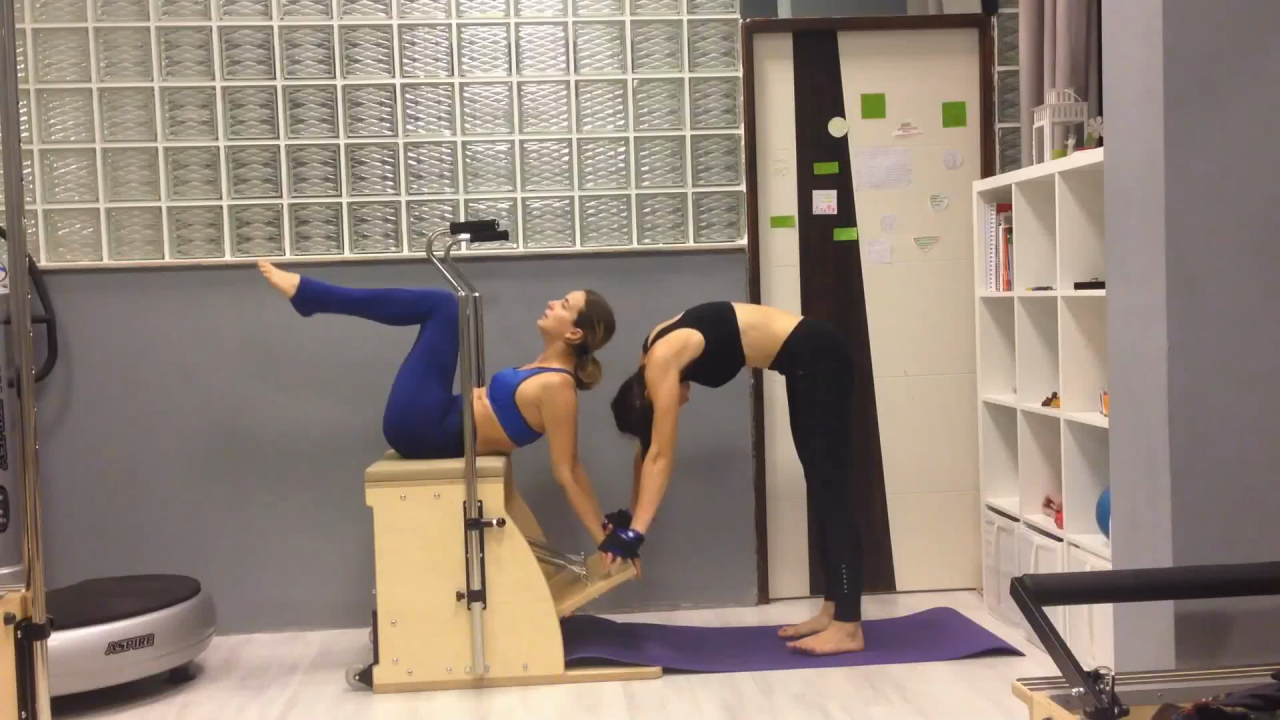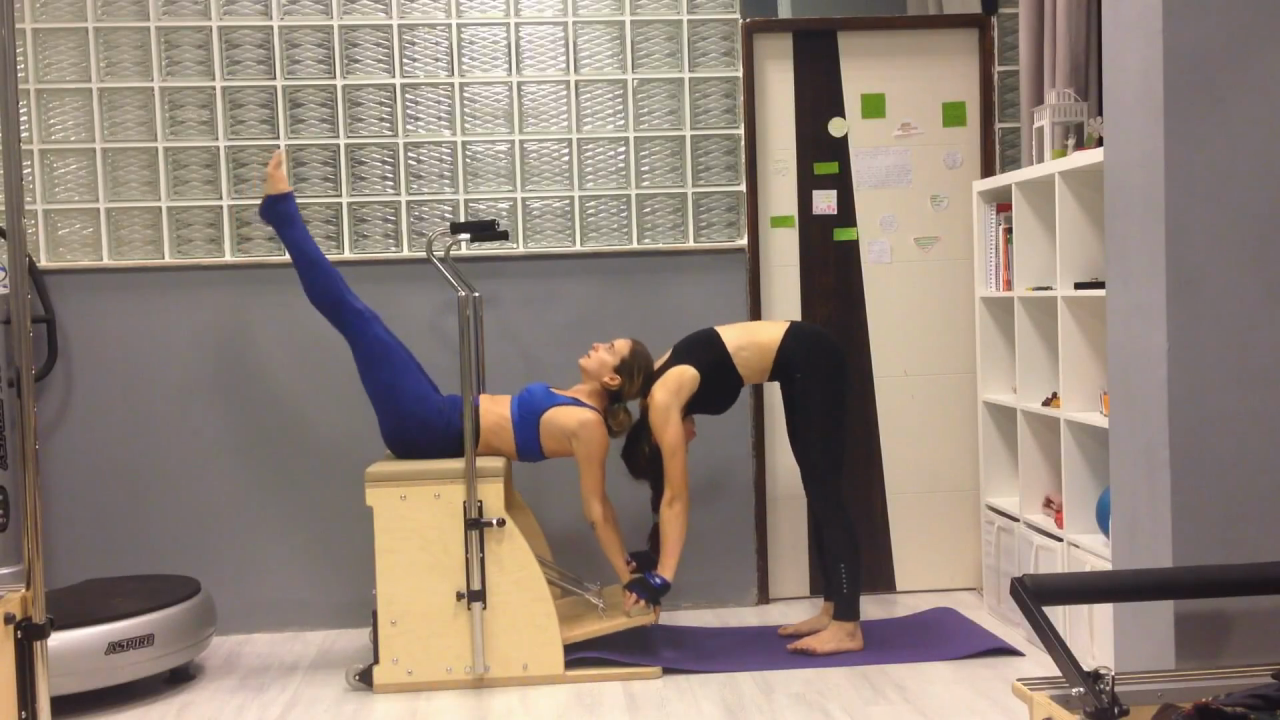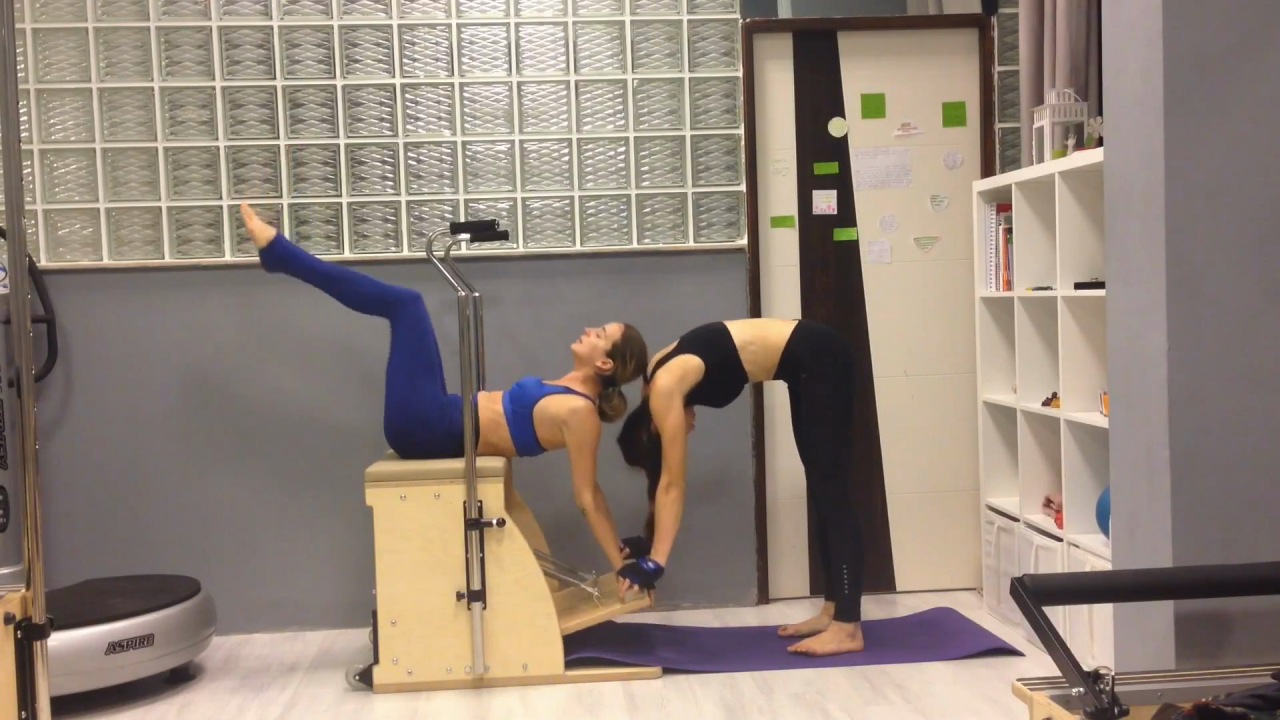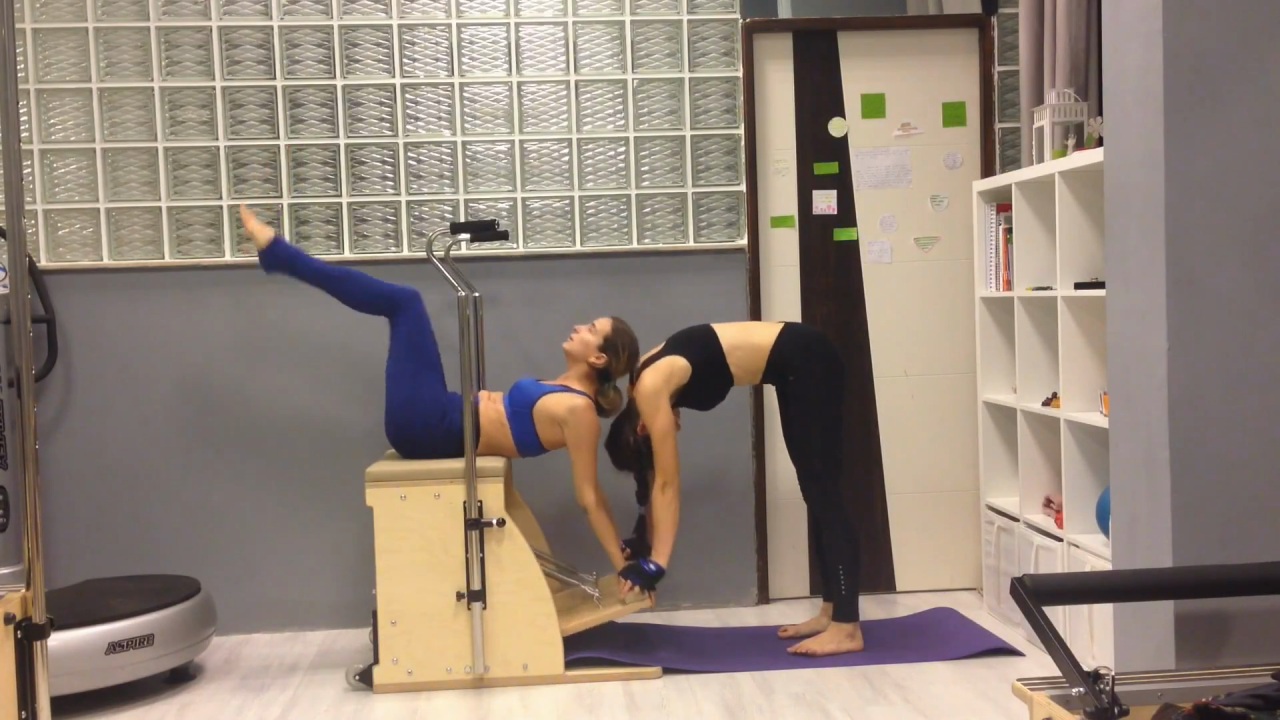
dt=1s
person 1, frame 1
left shoulder: (558, 388)
right shoulder: (548, 368)
left elbow: (568, 472)
left wrist: (604, 538)
left hip: (424, 430)
right hip: (437, 425)
left knee: (441, 305)
right knee: (441, 304)
left ankle: (304, 291)
right ankle: (305, 291)
person 1, frame 2
left shoulder: (588, 425)
right shoulder: (576, 404)
left elbow: (597, 511)
left wrist: (630, 579)
left hip: (429, 432)
right hip: (443, 419)
left knee: (357, 323)
right knee: (359, 319)
left ankle: (282, 208)
person 1, frame 3
left shoulder: (580, 413)
right shoulder: (570, 394)
left elbow: (588, 497)
left wrist: (622, 565)
left hip: (427, 430)
right hip: (439, 422)
left knee: (407, 305)
right knee: (407, 305)
left ankle: (278, 249)
right ankle: (280, 250)
person 1, frame 4
left shoulder: (579, 410)
right shoulder: (566, 391)
left elbow: (590, 497)
left wrist: (623, 565)
left hip: (428, 431)
right hip: (440, 425)
left knee: (405, 305)
right knee: (404, 303)
left ankle: (276, 250)
right ankle: (276, 251)
person 2, frame 1
left shoulder: (663, 361)
right shoulder: (656, 352)
left elbow: (660, 456)
right elbow: (649, 446)
left wrist: (634, 531)
right wrist: (630, 517)
left hip: (819, 358)
right hip: (807, 361)
left knee: (831, 494)
right knee: (823, 493)
left ankle: (848, 628)
right ankle: (833, 612)
person 2, frame 2
left shoulder: (662, 403)
right shoulder: (657, 393)
left elbow: (675, 498)
right elbow: (668, 493)
left wrist: (661, 577)
right wrist: (654, 555)
left hip: (813, 360)
right hip: (801, 363)
left knee: (824, 493)
right knee: (818, 492)
left ankle: (847, 627)
right ankle: (833, 612)
person 2, frame 3
left shoulder: (664, 388)
right shoulder: (660, 379)
left elbow: (672, 485)
right elbow: (665, 479)
left wrist: (653, 562)
right wrist: (649, 542)
left hip: (820, 360)
right hip: (808, 363)
left knee: (830, 493)
right knee: (821, 492)
left ankle: (848, 628)
right ankle: (833, 612)
person 2, frame 4
left shoulder: (650, 389)
right shoulder: (647, 379)
left elbow: (667, 484)
right elbow: (657, 480)
left wrist: (656, 563)
right wrist: (645, 543)
left hip: (807, 362)
right hip: (796, 365)
left knee: (823, 494)
right knee: (815, 493)
left ankle: (847, 628)
right ankle: (832, 613)
